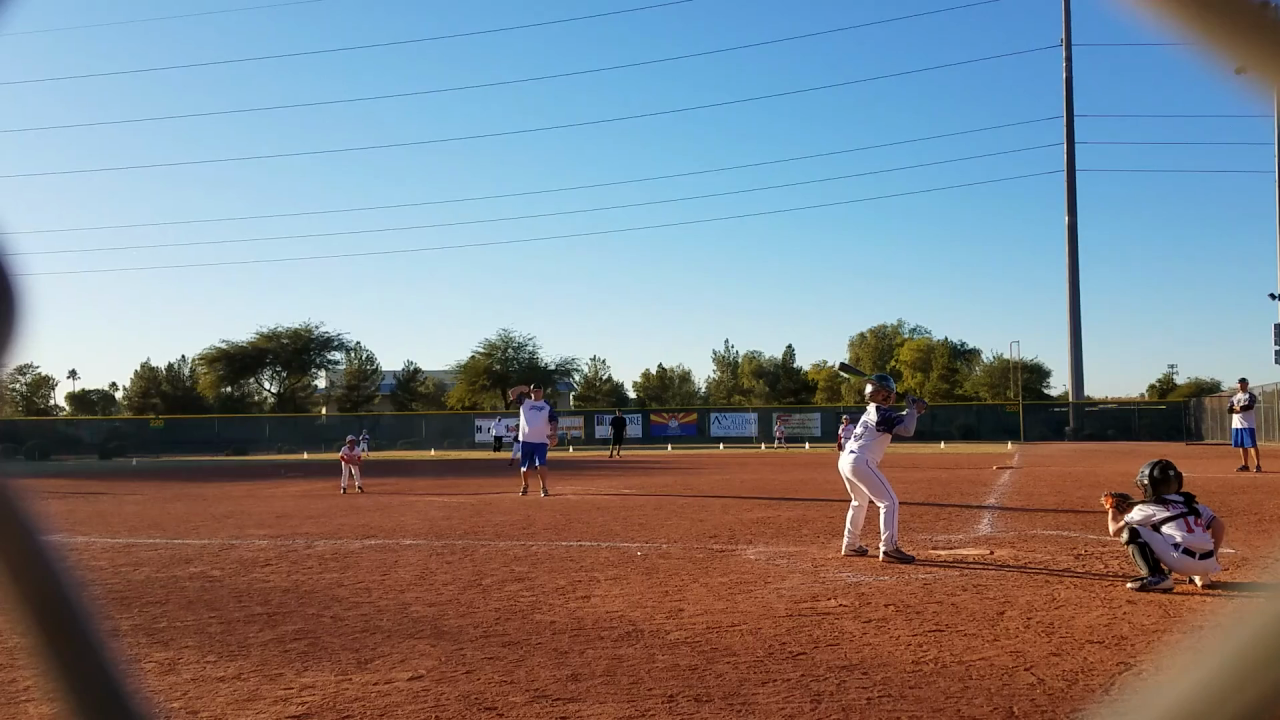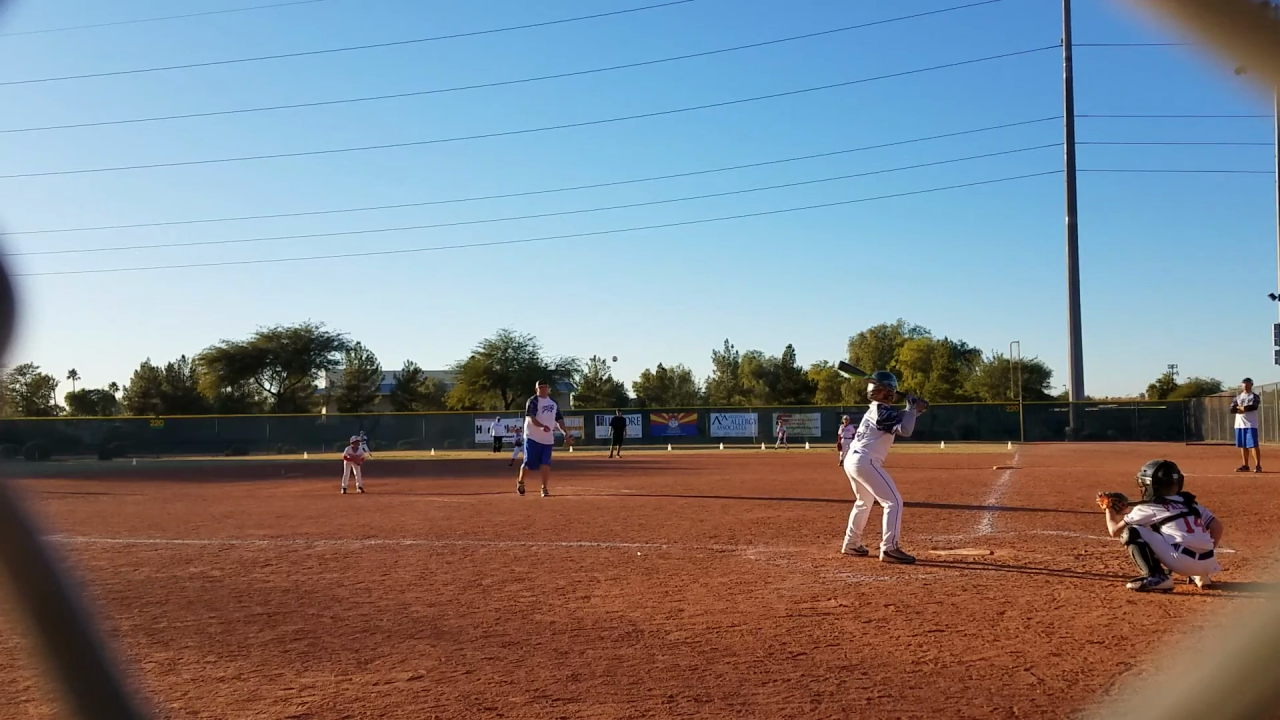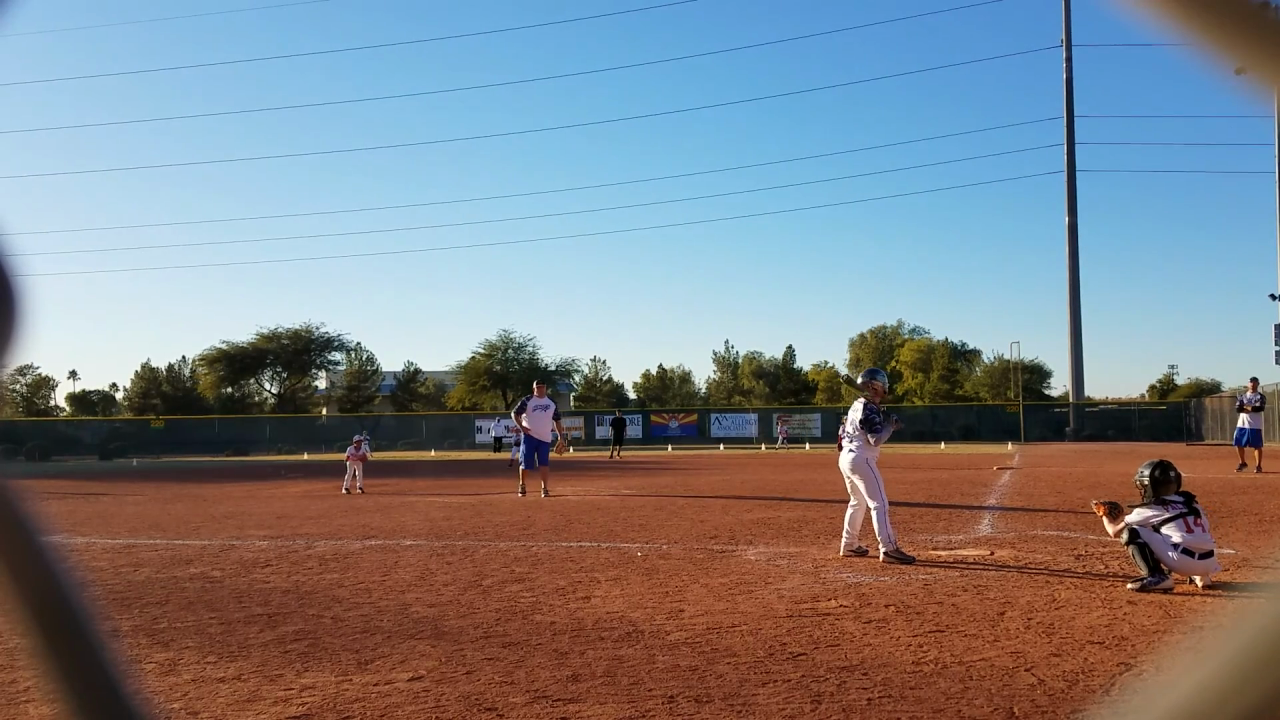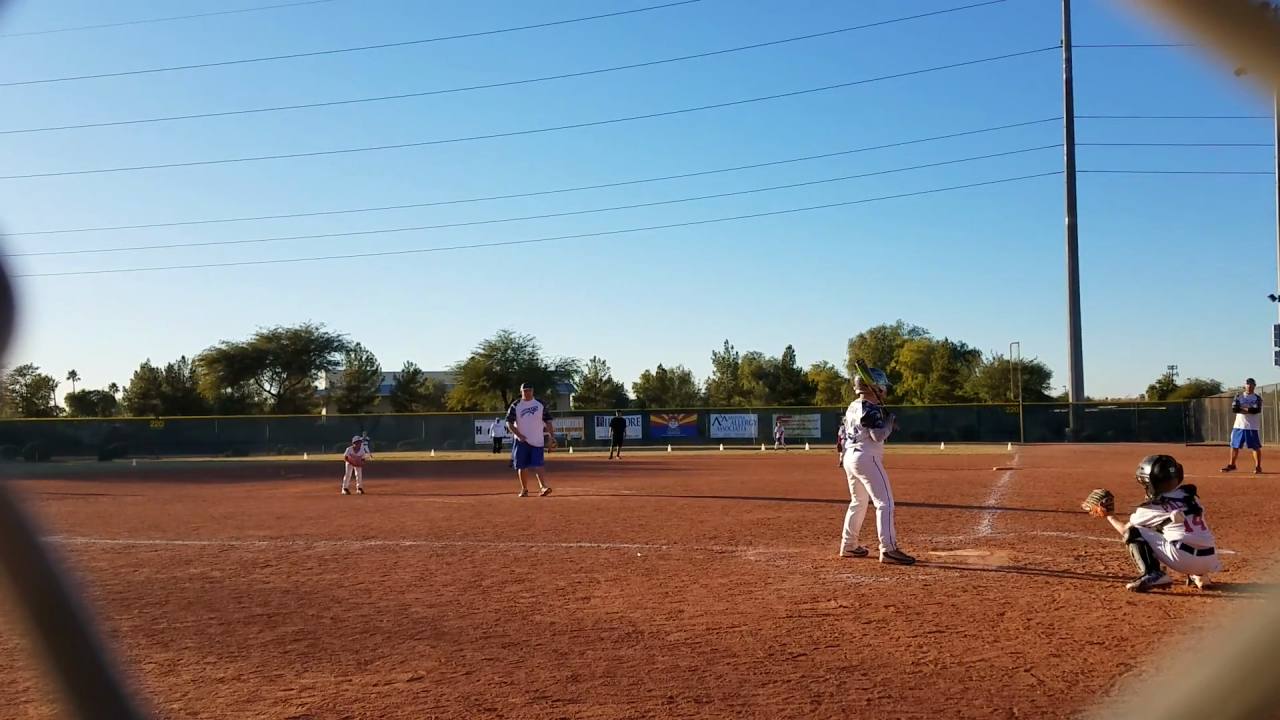
dt=0.4s
person 1, frame 1
left shoulder: (872, 411)
right shoulder: (882, 413)
left elbow: (897, 420)
right elbow: (907, 430)
left wrist: (914, 411)
right wrist: (912, 410)
left hip: (846, 460)
right hip: (860, 462)
left knee: (859, 502)
right knee: (889, 502)
left ankle: (850, 544)
right ankle: (889, 548)
person 1, frame 2
left shoulder: (875, 409)
right shoulder: (884, 412)
left elbow: (898, 418)
right elbow: (905, 430)
left wrist: (914, 409)
right wrist: (912, 409)
left hip: (851, 460)
right hip: (866, 462)
left knee: (864, 502)
right knee: (893, 502)
left ankle: (851, 543)
right ankle: (889, 549)
person 1, frame 3
left shoulder: (856, 406)
right shoulder: (870, 410)
right elbow: (876, 440)
left wrist: (886, 424)
right wrist: (890, 426)
left hip: (846, 457)
right hip: (861, 460)
left knee: (857, 502)
right knee: (878, 503)
left ankle: (849, 544)
right ankle: (888, 549)
person 1, frame 4
left shoulder: (852, 407)
right shoulder: (870, 408)
right elbow: (878, 435)
left wrist: (885, 423)
right wrist: (890, 423)
left hip: (850, 458)
right hip: (866, 459)
left knee: (858, 502)
right knee: (884, 502)
left ankle: (849, 545)
right ankle: (888, 550)
